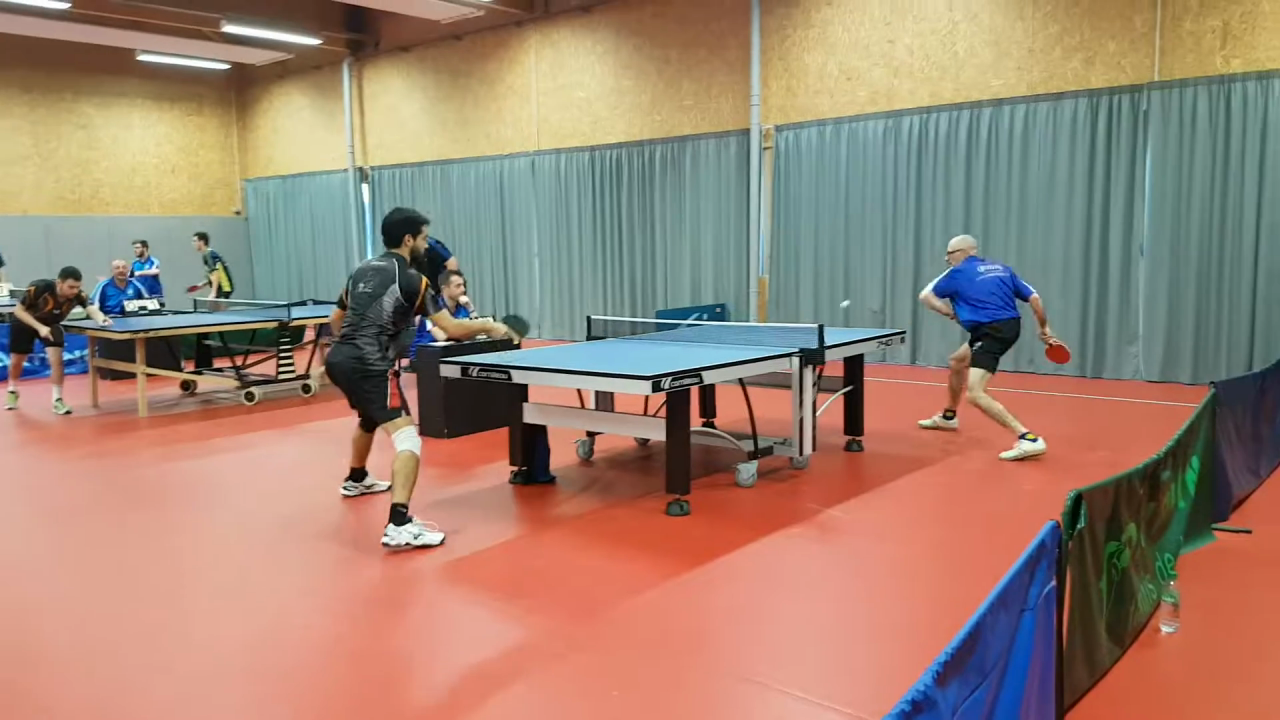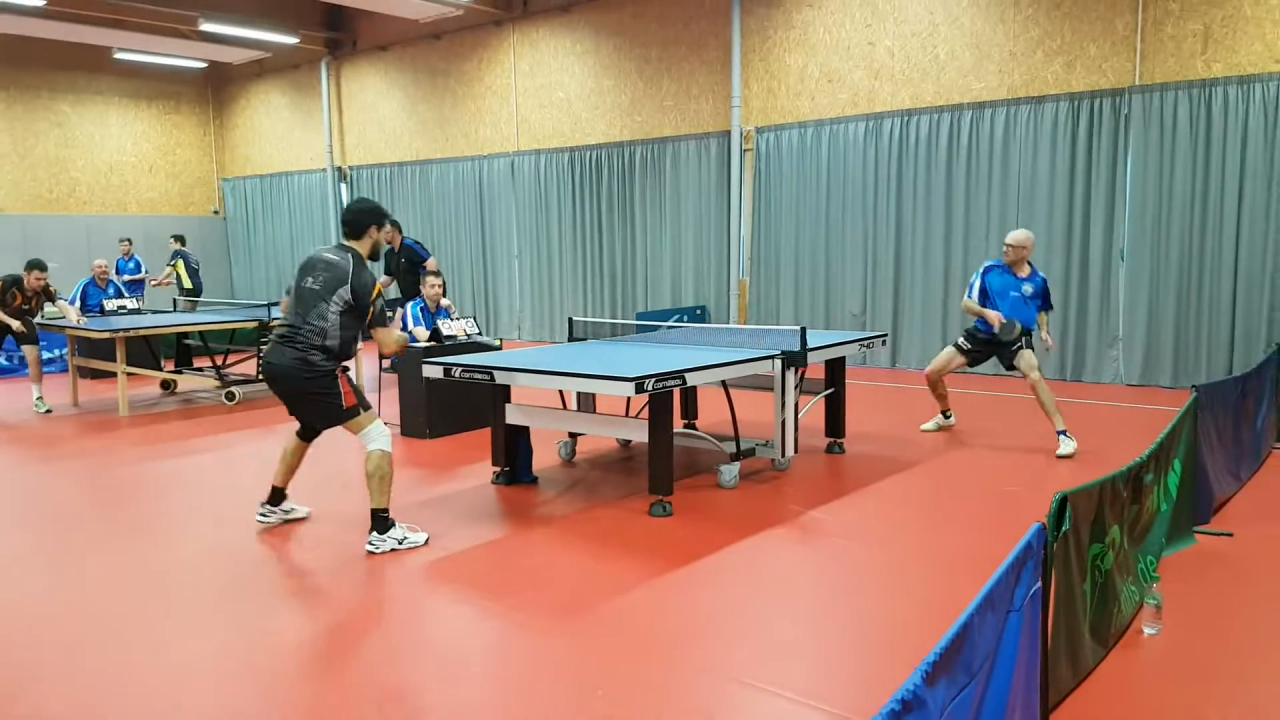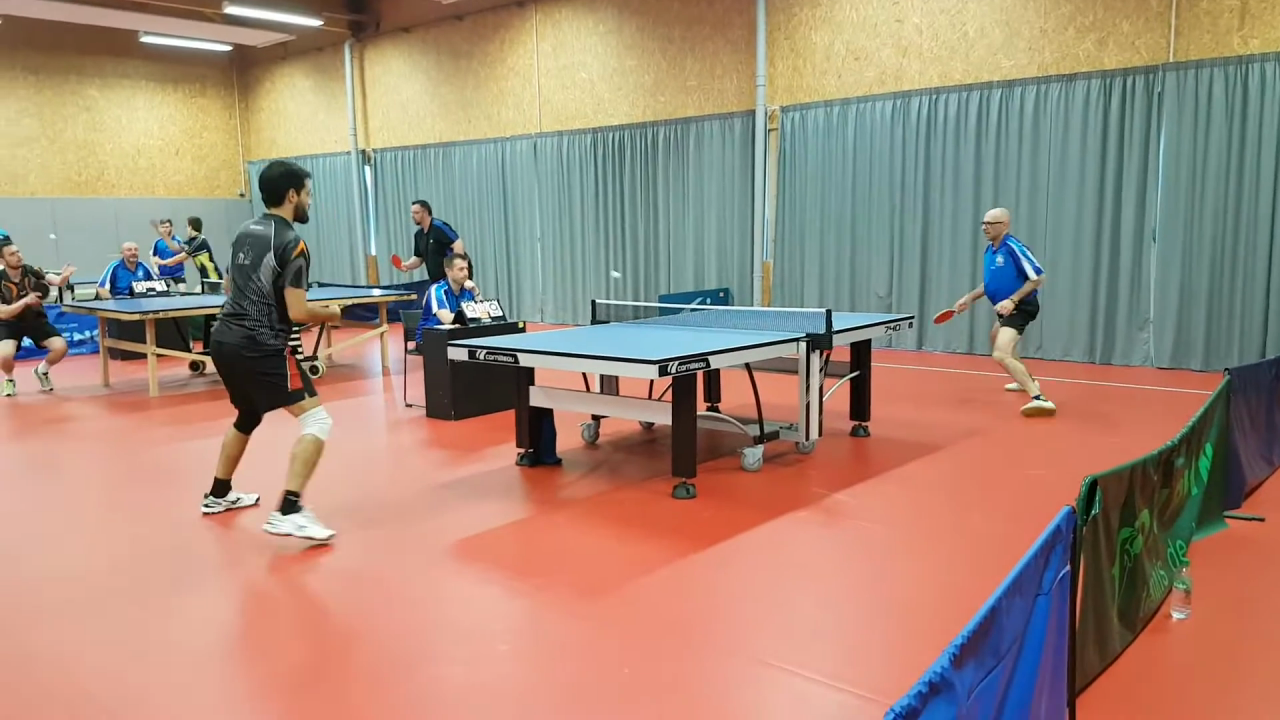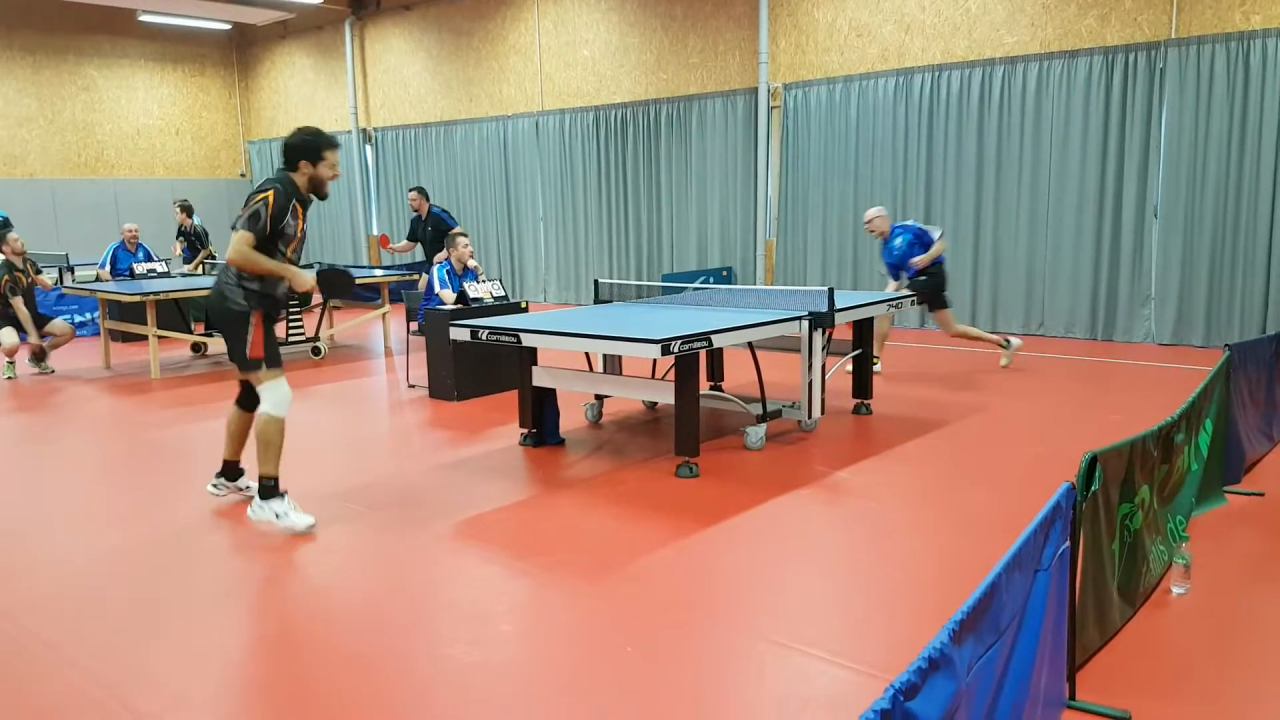
dt=0.5s
person 1, frame 1
left shoulder: (361, 271)
right shoulder: (410, 279)
left elbow: (336, 319)
right elbow: (451, 328)
right wrist: (489, 326)
left hip: (337, 359)
right hip: (367, 366)
left knee: (370, 416)
right knee: (407, 439)
left ankle: (356, 479)
right ankle: (399, 524)
person 1, frame 2
left shoulder: (313, 260)
right shoulder: (364, 280)
right elbow: (388, 346)
right wrist: (401, 336)
left hip: (276, 360)
right hip: (312, 368)
left knee: (310, 427)
right knee: (377, 436)
left ankle: (275, 503)
right ankle: (382, 530)
person 1, frame 3
left shoulder: (243, 234)
right shoulder: (291, 244)
right elbow: (297, 312)
right wrist: (330, 314)
left hip: (225, 339)
right hip: (262, 348)
left knee: (248, 417)
right knee: (316, 422)
left ankle: (218, 494)
right ankle: (288, 511)
person 1, frame 4
left shoulder: (295, 200)
right shoulder: (272, 196)
right elbow: (235, 253)
left wrist: (292, 277)
right wrist: (293, 273)
left hip: (247, 303)
right hip: (242, 308)
left knee: (252, 394)
right knee: (276, 396)
left ankle: (227, 476)
right ankle: (269, 498)
person 2, frame 1
left shoulder: (959, 271)
right shoulder: (1001, 269)
left elbow: (925, 296)
right elbow: (1033, 298)
left wrist: (951, 312)
right wrist: (1044, 327)
left hip: (991, 332)
right hip: (1008, 326)
left knee: (975, 394)
right knee: (956, 363)
left ankle: (1029, 439)
right ankle: (948, 417)
person 2, frame 2
left shoulder: (1038, 281)
right shoulder: (989, 270)
left elbow: (1043, 311)
right elbow: (967, 303)
left wrist: (1044, 332)
right wrist: (989, 313)
left hip: (1015, 338)
right hip: (982, 333)
left knee: (1034, 377)
right knee: (932, 373)
left ankle: (1063, 435)
right ankle: (946, 416)
person 2, frame 3
left shoulder: (1014, 248)
right shoulder: (990, 250)
left elbow: (1037, 278)
right elbow: (991, 283)
left wrist: (1012, 300)
right wrist: (969, 298)
left hip: (1021, 307)
right hip: (1007, 307)
left knee: (1000, 355)
right knee: (996, 340)
left ankle: (1038, 399)
right ankle: (1026, 380)
person 2, frame 4
left shoulder: (906, 229)
right shoulder: (886, 248)
left elbow: (941, 243)
right elbow: (895, 281)
left wrist: (926, 257)
left hip: (929, 276)
right knee: (952, 329)
left ankle: (874, 361)
right ankle: (1007, 343)
person 3, frame 1
left shoulder: (78, 295)
right shoulder: (39, 288)
left elbow: (92, 310)
right elbow: (18, 310)
left wrist: (102, 319)
right wrist: (39, 327)
left hip: (51, 325)
right hip: (25, 322)
left knee: (56, 359)
right knee: (16, 361)
left ankle: (57, 400)
right ankle: (12, 391)
person 3, frame 2
left shoulder: (45, 289)
left elbow: (63, 305)
left wrist: (75, 318)
left hip: (25, 323)
left knee: (34, 357)
left ankle: (38, 399)
person 3, frame 3
left shoulder: (32, 271)
left elbow: (58, 281)
left wrist: (65, 276)
right wrist: (25, 301)
left hip: (36, 319)
left knee: (61, 348)
left ankle: (42, 370)
person 3, frame 4
left shoulder: (29, 262)
left elbow: (45, 284)
right elbow: (19, 308)
left wrist: (47, 285)
right wrist: (34, 336)
left hip: (31, 314)
left knee: (68, 331)
left ankle: (38, 356)
